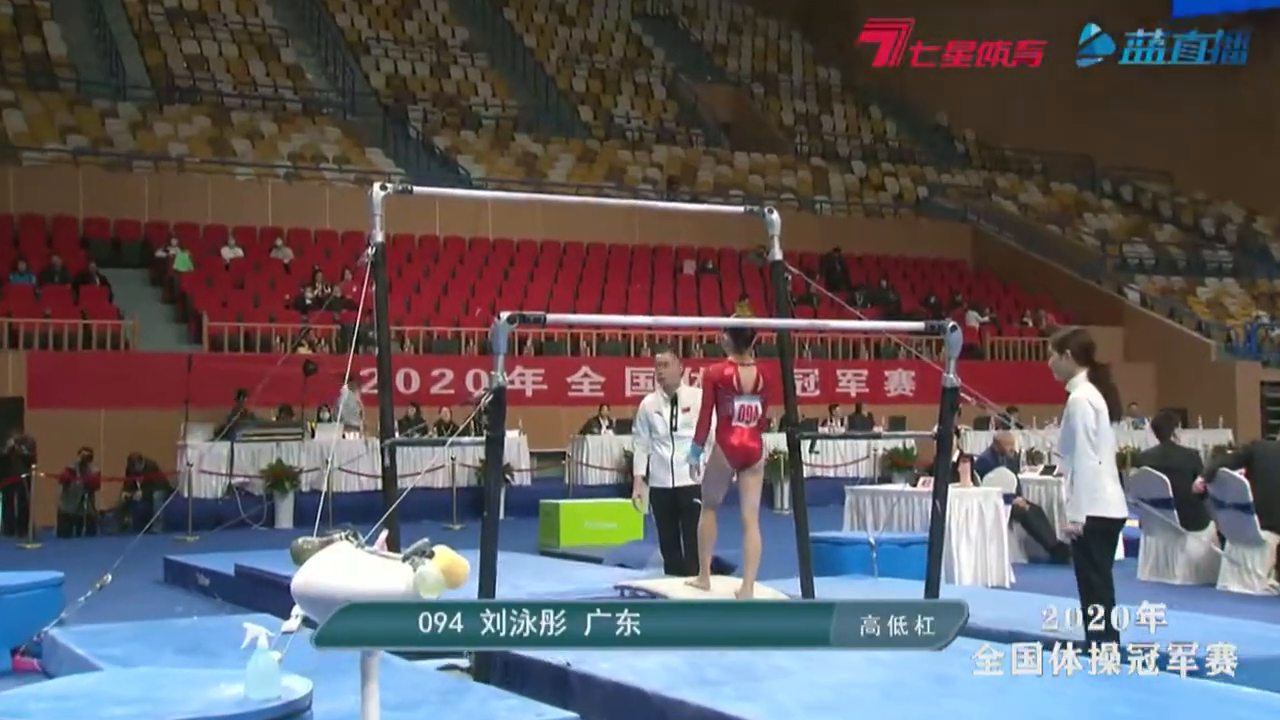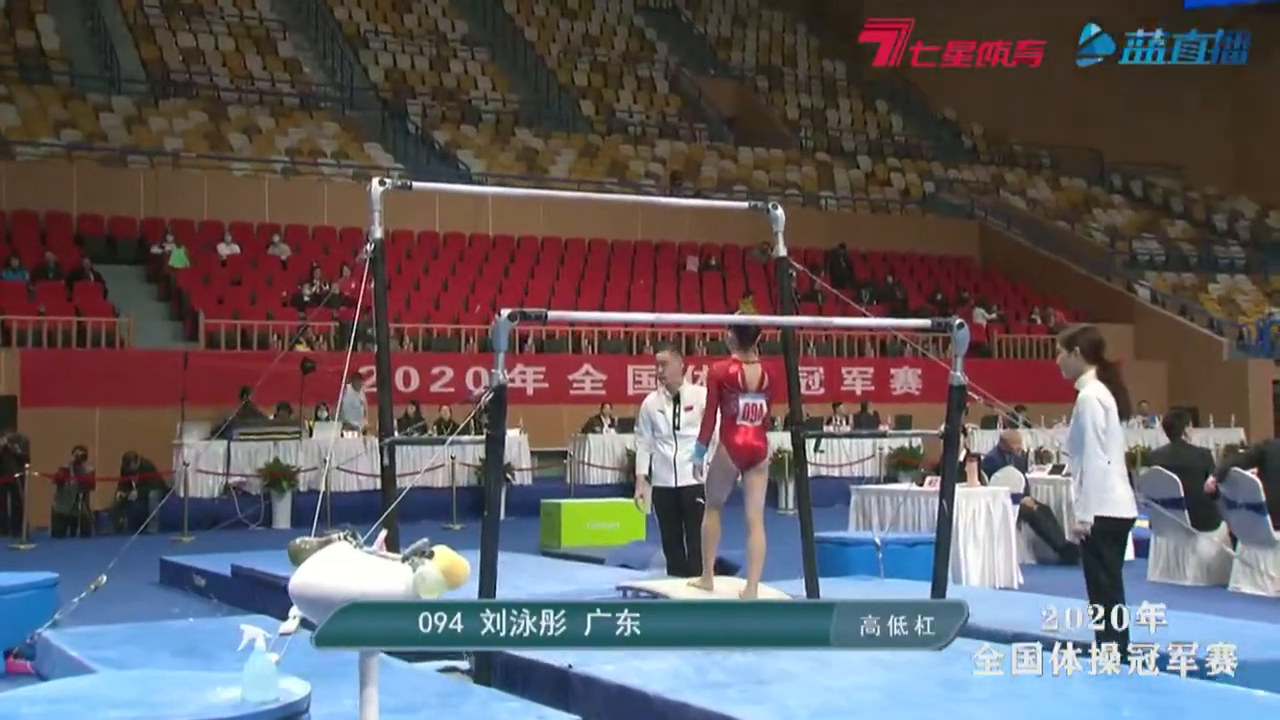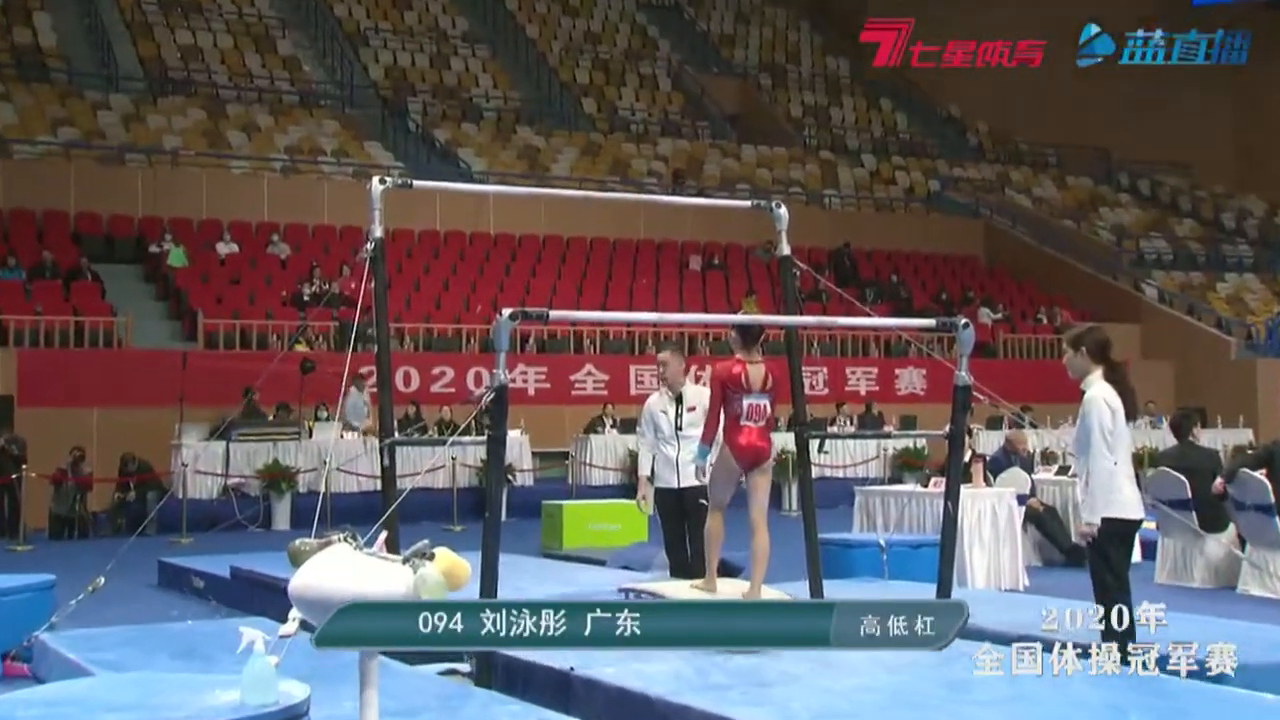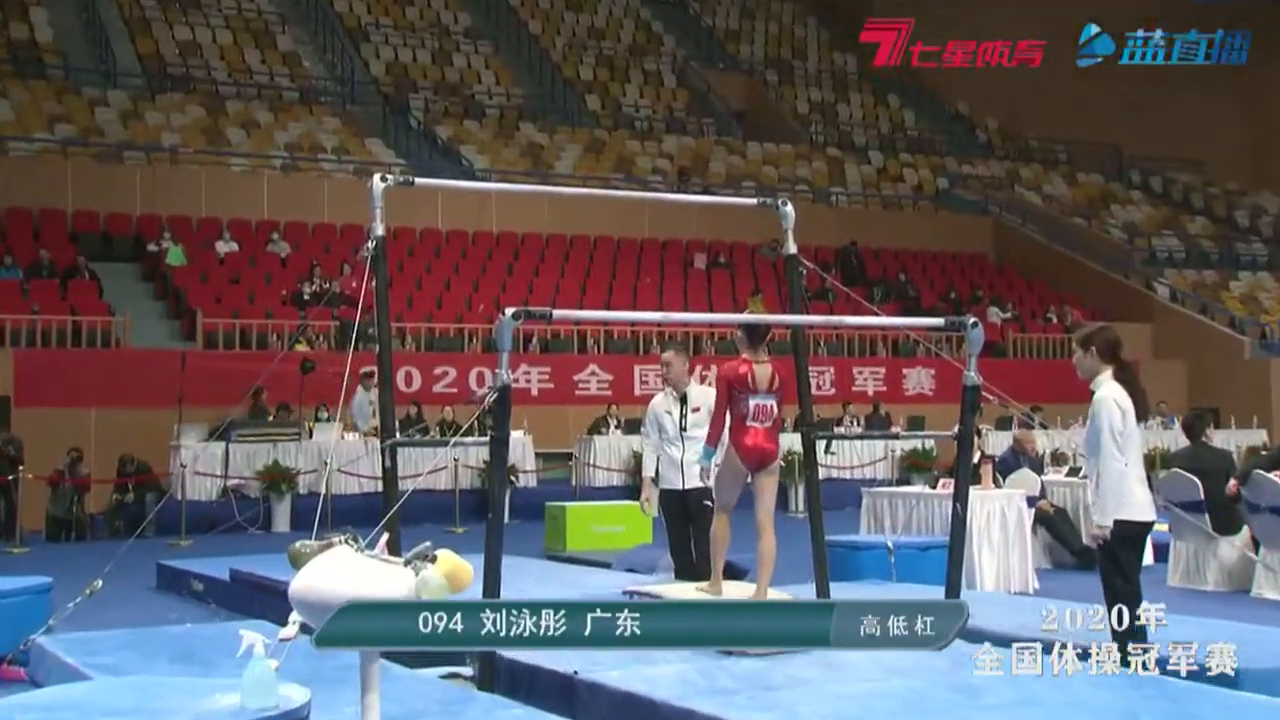
dt=0.1s
person 1, frame 1
left shoulder: (1080, 398)
right shoulder: (1095, 393)
left elbow: (1084, 461)
left wrist: (1075, 515)
left hip: (1093, 509)
right hip: (1107, 507)
left knee: (1095, 592)
right knee: (1098, 590)
person 1, frame 2
left shoulder: (1089, 396)
right shoulder: (1104, 391)
left elbow: (1093, 461)
left wrist: (1084, 514)
left hip: (1103, 508)
right hip: (1116, 506)
left knee: (1105, 593)
right knee: (1108, 592)
right ankle: (1117, 661)
person 1, frame 3
left shoulder: (1095, 396)
right shoulder: (1110, 391)
left elbow: (1100, 462)
left wrist: (1090, 516)
left hip: (1109, 510)
right hip: (1123, 507)
left knee: (1111, 596)
right knee: (1115, 594)
right ankle: (1123, 663)
person 1, frame 4
left shoulder: (1106, 397)
right shoulder: (1121, 392)
left elbow: (1110, 463)
left wrist: (1102, 518)
left hip: (1120, 512)
right hip: (1134, 509)
left knee: (1122, 599)
right knee: (1126, 598)
person 2, frame 1
left shoulder: (715, 373)
right shoulder: (762, 376)
left elbow: (706, 416)
right elbow: (762, 418)
left wrist: (695, 453)
left hip: (727, 446)
right hip: (754, 448)
left knee: (709, 508)
right knee: (751, 520)
left ankle: (704, 575)
right ankle: (748, 587)
person 2, frame 2
left shoulder: (720, 371)
right shoulder: (767, 373)
left elbow: (710, 415)
right elbow: (766, 416)
left wrist: (699, 453)
left hip: (731, 446)
right hip: (759, 447)
left knee: (712, 508)
right knee: (755, 520)
left ankle: (707, 577)
right ankle: (751, 589)
person 2, frame 3
left shoulder: (723, 371)
right shoulder: (771, 374)
left elbow: (714, 416)
right elbow: (770, 417)
left wrist: (702, 453)
left hip: (735, 446)
right hip: (763, 448)
left knee: (716, 509)
right knee: (759, 521)
left ankle: (710, 579)
right ankle: (755, 590)
person 2, frame 4
left shoulder: (729, 371)
right shoulder: (777, 373)
left elbow: (719, 417)
right elbow: (777, 418)
left wrist: (707, 455)
left hip: (741, 447)
right hip: (769, 449)
left knee: (722, 511)
right knee: (766, 523)
left ankle: (716, 581)
right ankle: (761, 592)
person 3, frame 1
left shoulder: (698, 397)
right shoulder: (648, 404)
right elbow: (641, 444)
right wrist: (637, 483)
left hip: (692, 480)
right hip: (660, 483)
left knee: (694, 541)
right knee: (668, 541)
person 3, frame 2
left shoulder: (701, 396)
right shoulder: (651, 402)
right elbow: (643, 443)
right wrist: (640, 482)
left hip: (695, 480)
right hip: (663, 482)
left knee: (697, 541)
right knee: (671, 542)
person 3, frame 3
left shoulder: (704, 396)
right shoulder: (653, 403)
right elbow: (646, 444)
right wrist: (642, 483)
left hip: (698, 481)
right hip: (665, 483)
left knee: (700, 542)
right knee: (673, 543)
person 3, frame 4
left shoulder: (709, 397)
right shoulder: (657, 403)
right elbow: (650, 445)
right wrist: (646, 485)
left hip: (703, 483)
right hip: (670, 485)
left knee: (705, 545)
right knee: (678, 545)
